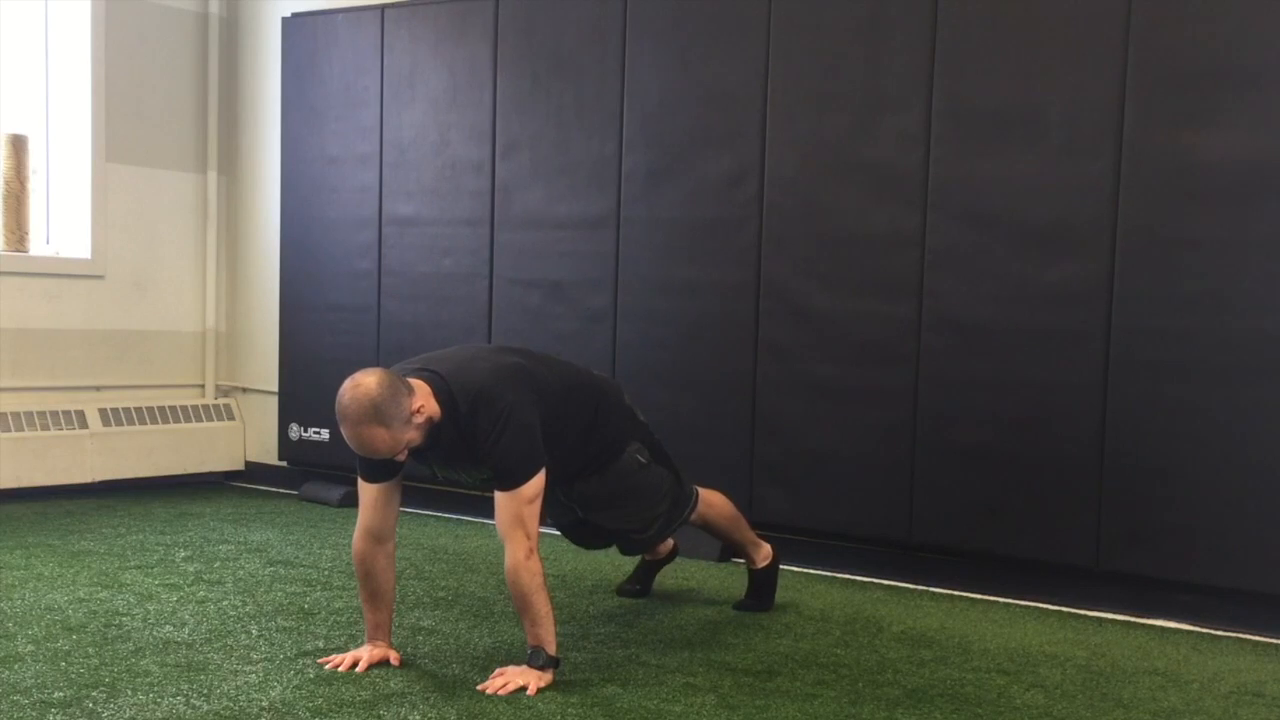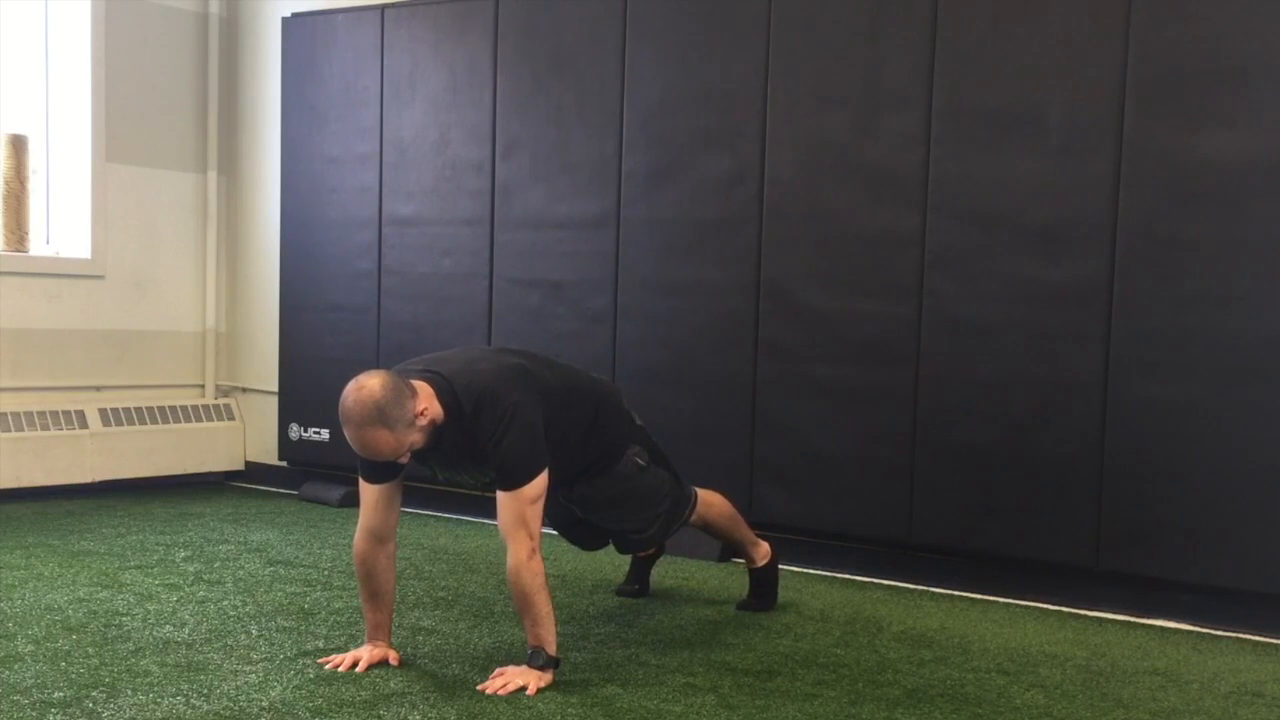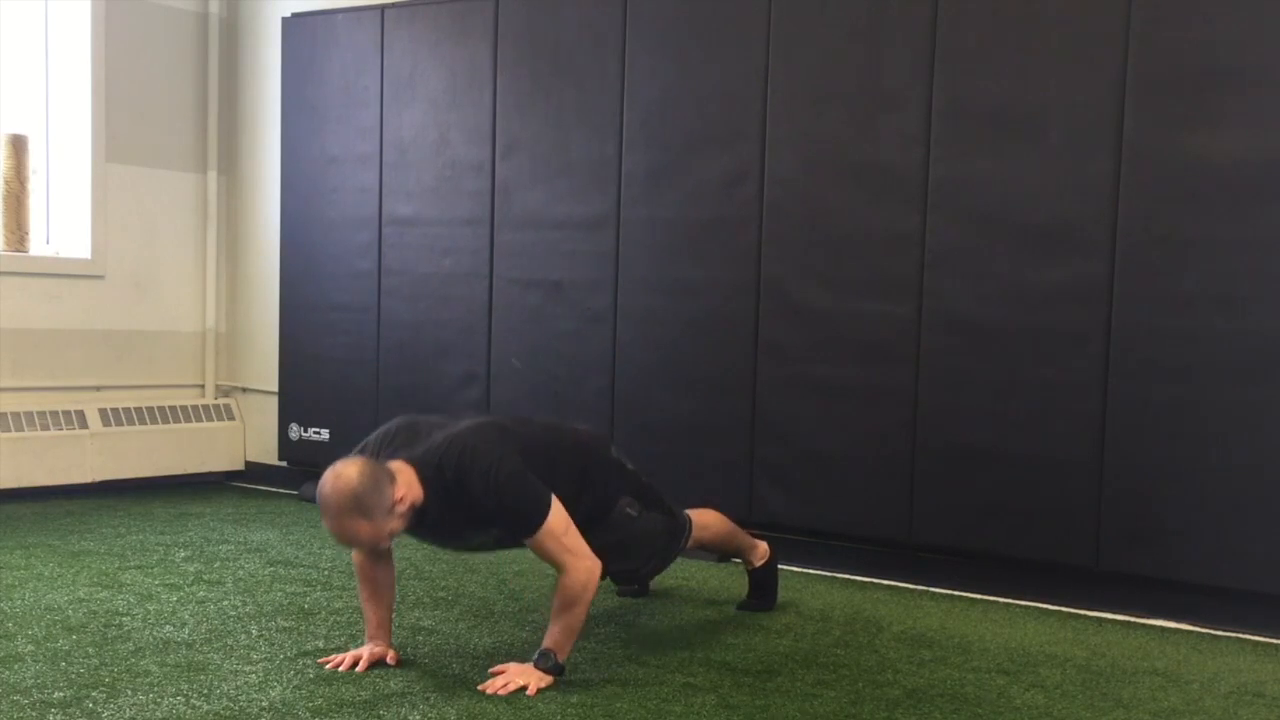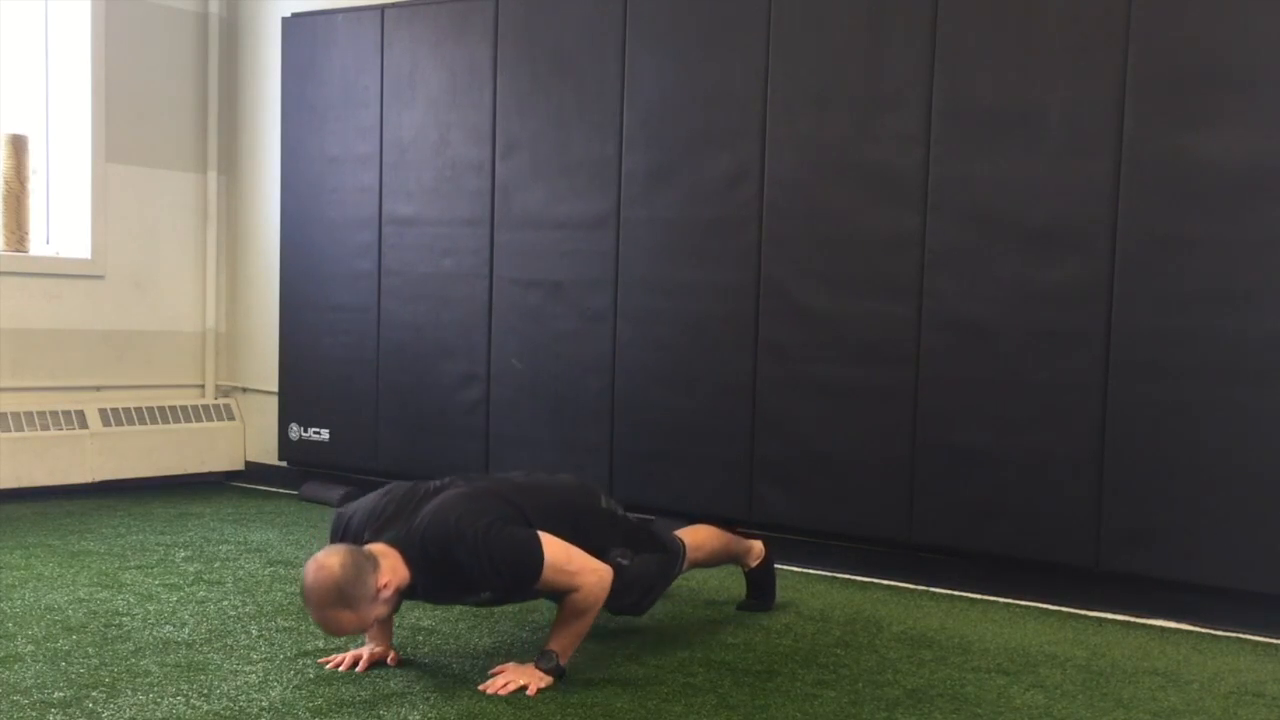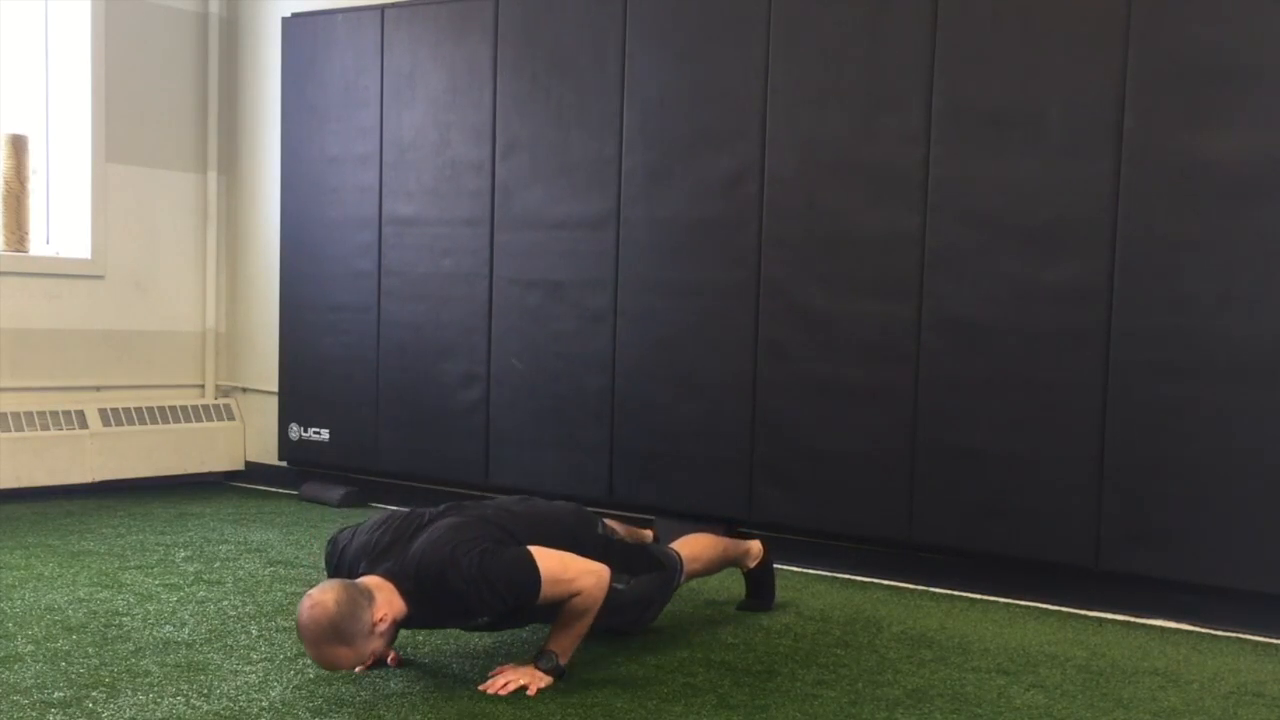
dt=0.4s
person 1, frame 1
left shoulder: (496, 408)
right shoulder: (381, 412)
left elbow: (520, 547)
right elbow: (373, 535)
left wrist: (542, 661)
right wrist: (376, 640)
left hip: (599, 433)
right hip: (545, 457)
left knee: (676, 507)
right knee: (598, 537)
left ankle: (759, 556)
right ankle: (656, 553)
person 1, frame 2
left shoulder: (499, 409)
right shoulder: (382, 415)
left elbow: (522, 547)
right elbow: (374, 535)
left wrist: (542, 661)
right wrist: (377, 639)
left hip: (598, 436)
right hip: (547, 458)
left knee: (677, 508)
right knee: (594, 536)
left ankle: (758, 555)
right ankle: (646, 553)
person 1, frame 3
left shoulder: (485, 474)
right shoulder: (369, 475)
left elbow: (581, 566)
right elbow: (371, 553)
left wrist: (546, 664)
right wrist: (377, 638)
left hip: (590, 484)
right hip: (544, 494)
left knee: (673, 536)
left ankle: (757, 556)
right ankle: (635, 570)
person 1, frame 4
left shoulder: (466, 543)
right shoulder: (354, 532)
left elbow: (594, 577)
left wrist: (547, 665)
right wrist: (378, 640)
left hip: (580, 528)
right hip: (533, 516)
left knee: (672, 555)
left ankle: (752, 555)
right ankle: (645, 530)
person 1, frame 5
left shoulder: (459, 570)
right shoulder: (347, 557)
left elbow: (592, 578)
left wrist: (547, 664)
right wrist: (374, 645)
left hip: (575, 550)
right hip: (525, 528)
left knee: (669, 568)
left ankle: (750, 553)
right ankle: (638, 536)
